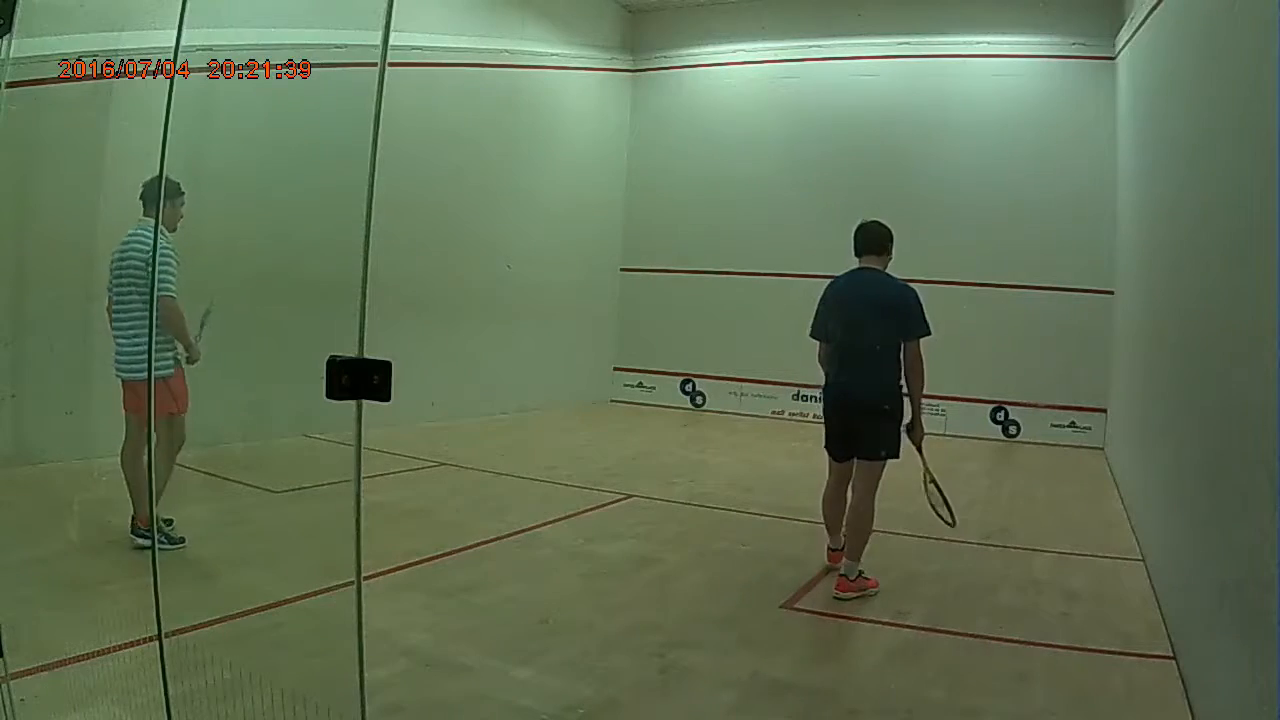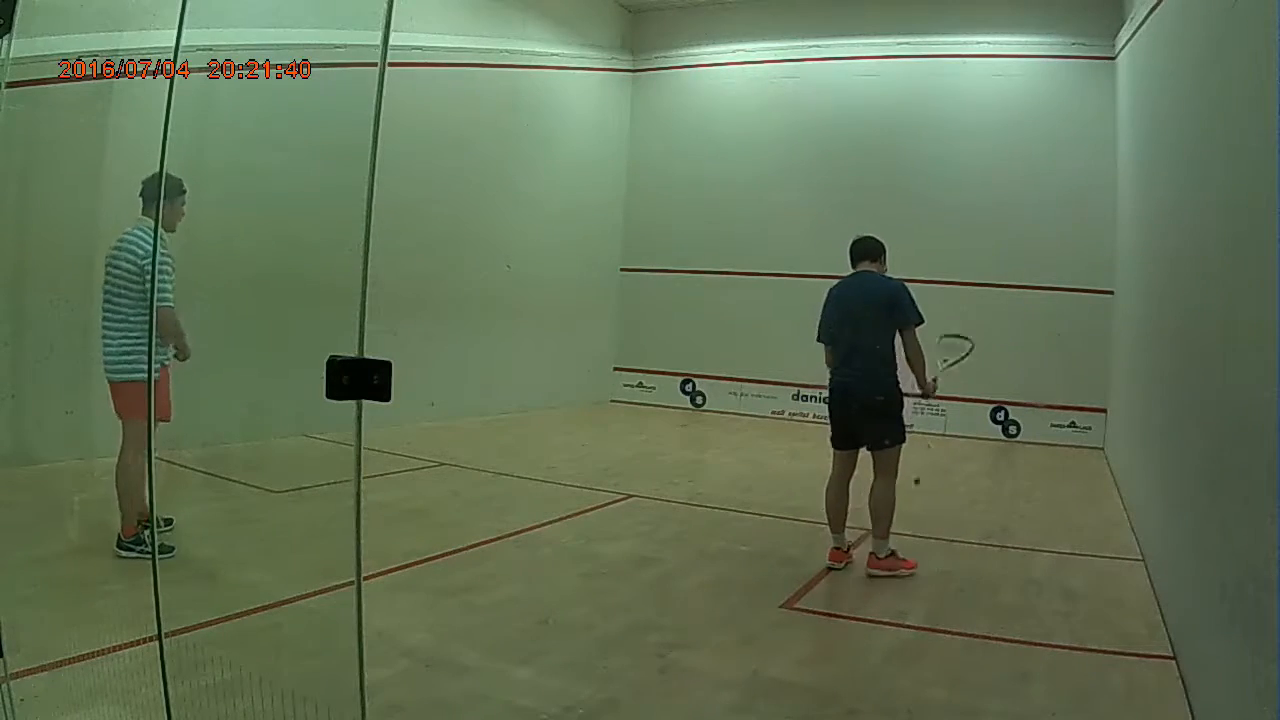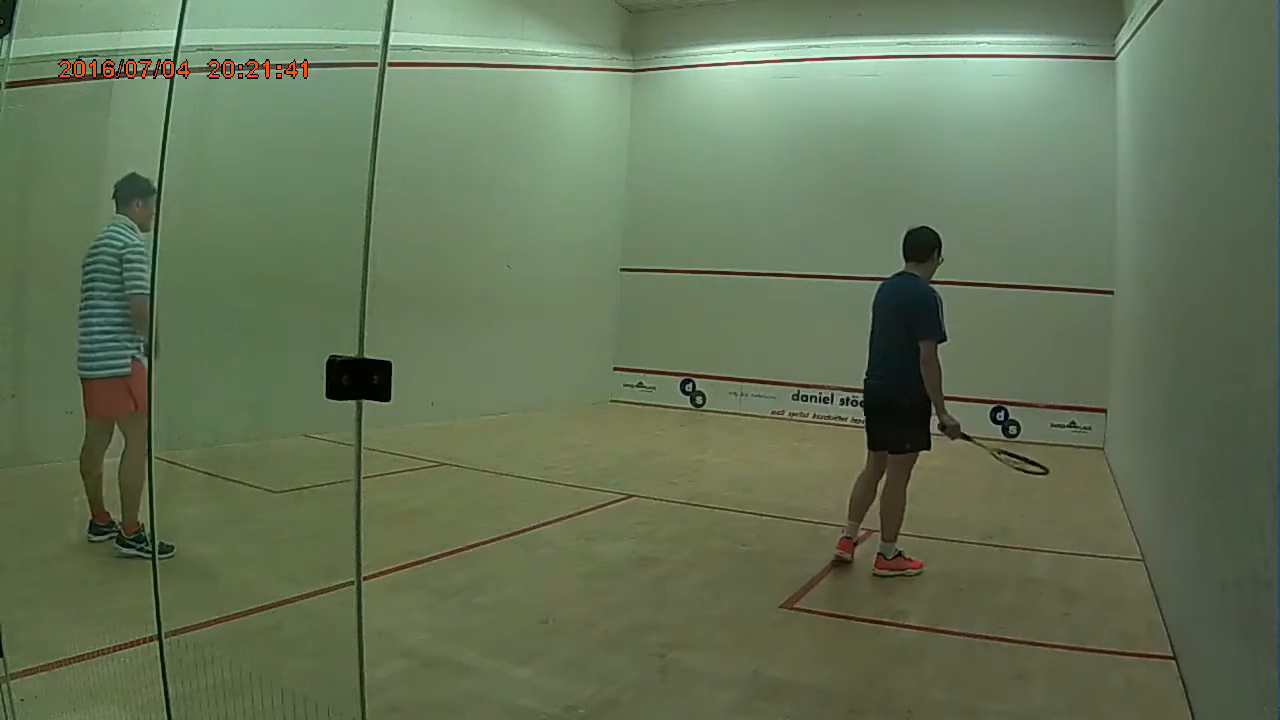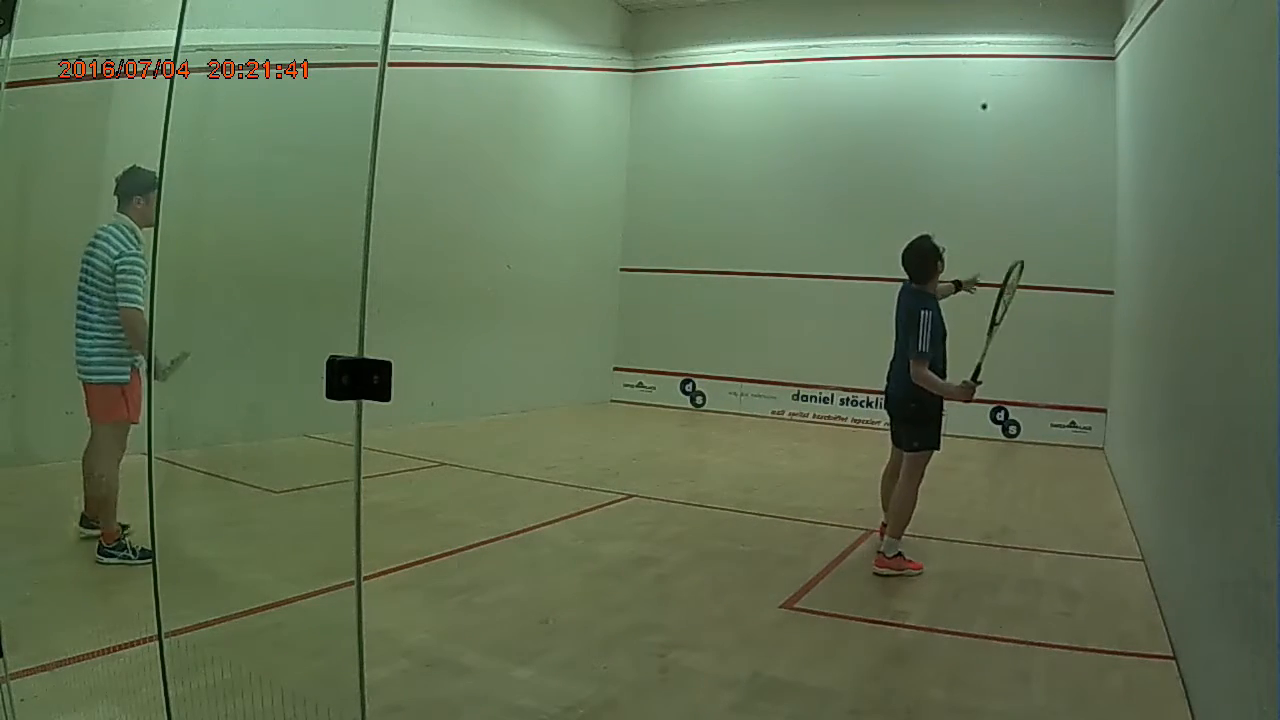
dt=0.7s
person 1, frame 1
left shoulder: (125, 245)
right shoulder: (159, 246)
left elbow: (112, 306)
right elbow: (166, 306)
right wrist: (190, 345)
left hip: (128, 360)
right hip: (158, 362)
left knee: (136, 439)
right knee: (170, 439)
left ankle: (143, 516)
right ankle: (146, 523)
person 1, frame 2
left shoulder: (123, 242)
right shoulder: (155, 250)
right elbow: (163, 315)
right wrist: (182, 346)
left hip: (119, 359)
right hip: (142, 363)
left knee: (134, 443)
right knee: (136, 448)
left ankle: (141, 515)
right ankle: (130, 536)
person 1, frame 3
left shoulder: (97, 245)
right shoulder: (132, 244)
right elbow: (139, 304)
left hip: (91, 358)
right hip: (120, 359)
left knee: (95, 441)
right knee: (138, 442)
left ankle: (100, 521)
right ankle: (131, 531)
person 1, frame 4
left shoulder: (101, 236)
right shoulder: (129, 252)
right elbow: (131, 318)
right wrist: (153, 358)
left hip: (93, 358)
right hip: (113, 364)
left knee: (99, 442)
right knee: (110, 451)
left ankle: (92, 515)
right ankle: (110, 541)
person 2, frame 1
left shoulder: (834, 289)
right shoulder: (901, 294)
left elbow: (824, 351)
right elbow: (912, 360)
right wrist: (917, 412)
left hip: (838, 397)
right hip: (879, 400)
left knee: (837, 479)
right knee: (864, 488)
left ankle: (835, 549)
right ankle: (849, 575)
person 2, frame 2
left shoulder: (835, 293)
right shoulder: (894, 289)
left elbow: (829, 356)
right elbow: (911, 345)
right wrist: (924, 384)
left hip: (840, 391)
right hip: (879, 392)
left knee: (840, 471)
right knee: (885, 473)
left ankle: (838, 548)
right ankle: (881, 554)
person 2, frame 3
left shoulder: (885, 289)
right shoulder: (926, 297)
right elbow: (928, 359)
right wrist: (942, 412)
left hip: (875, 391)
right hip: (906, 397)
left knee: (873, 468)
right knee: (897, 477)
left ankle: (848, 538)
right ankle: (888, 555)
person 2, frame 4
left shoulder: (912, 290)
right shoulder: (924, 312)
left elbow: (934, 292)
right elbow: (919, 372)
left wrist: (960, 286)
right wrist: (952, 392)
left hip: (899, 394)
right hip: (918, 400)
left knee: (897, 463)
right knee: (911, 475)
left ankle: (888, 524)
right ankle: (889, 553)
